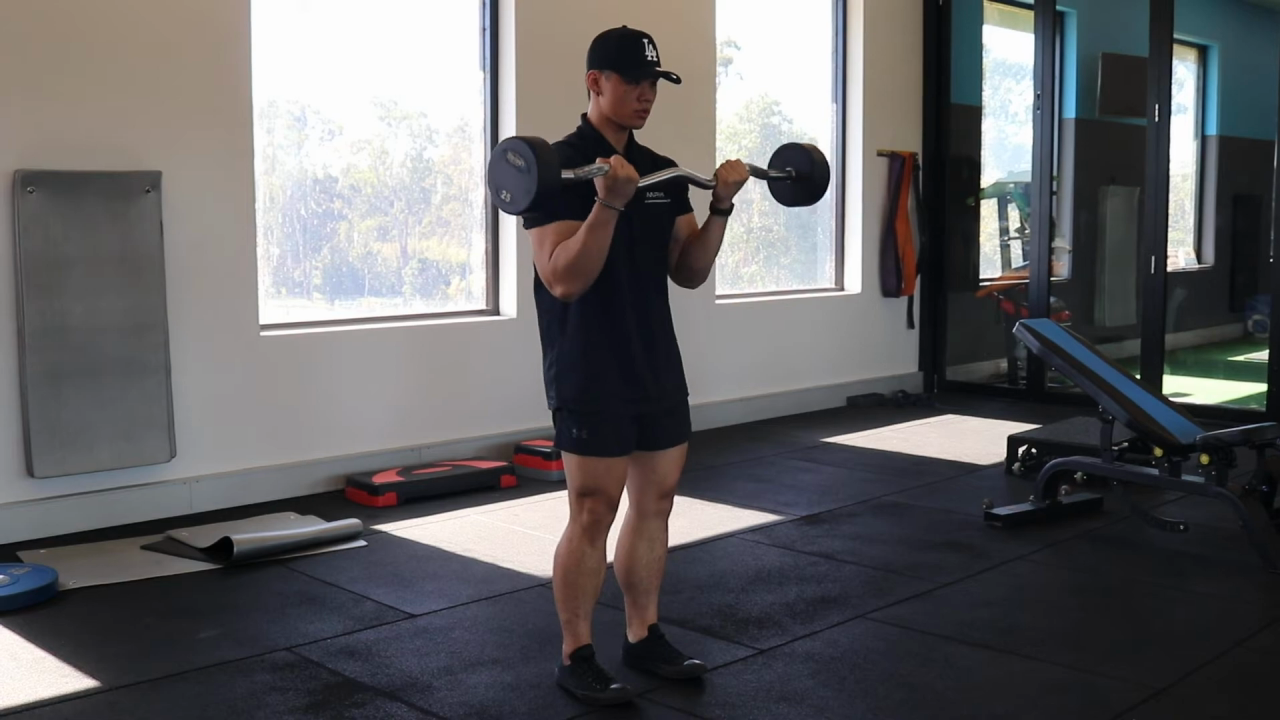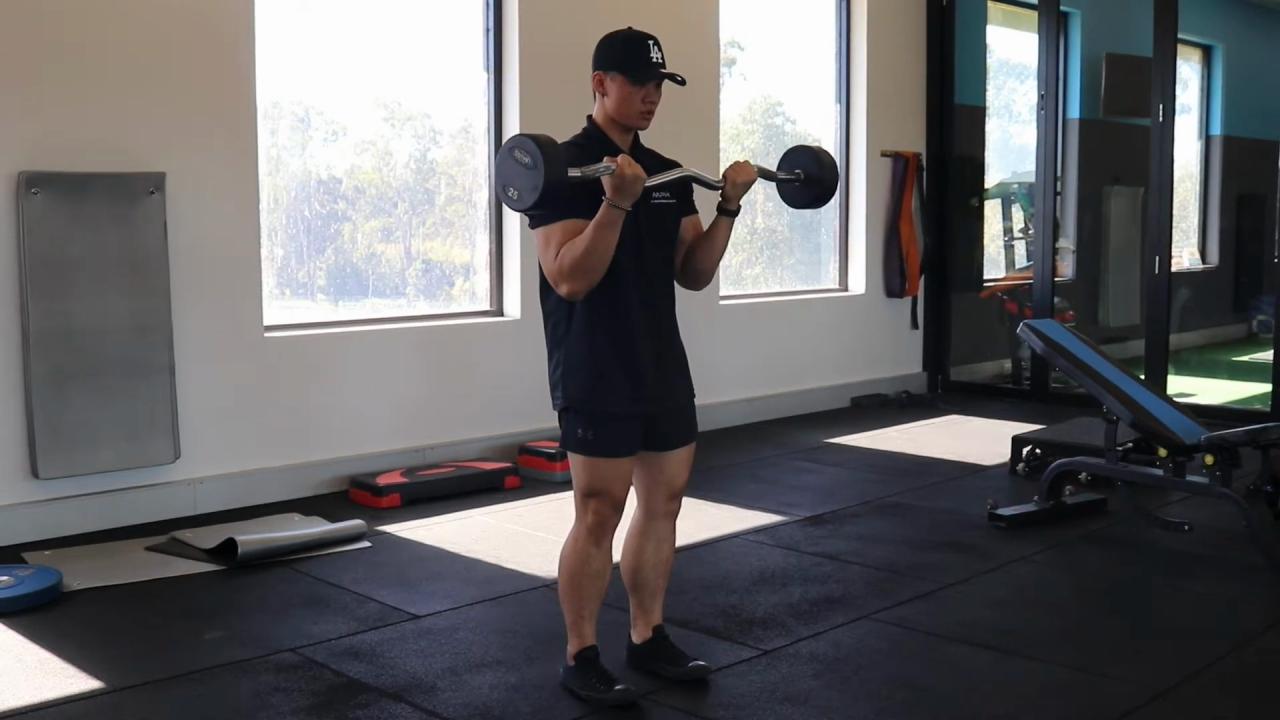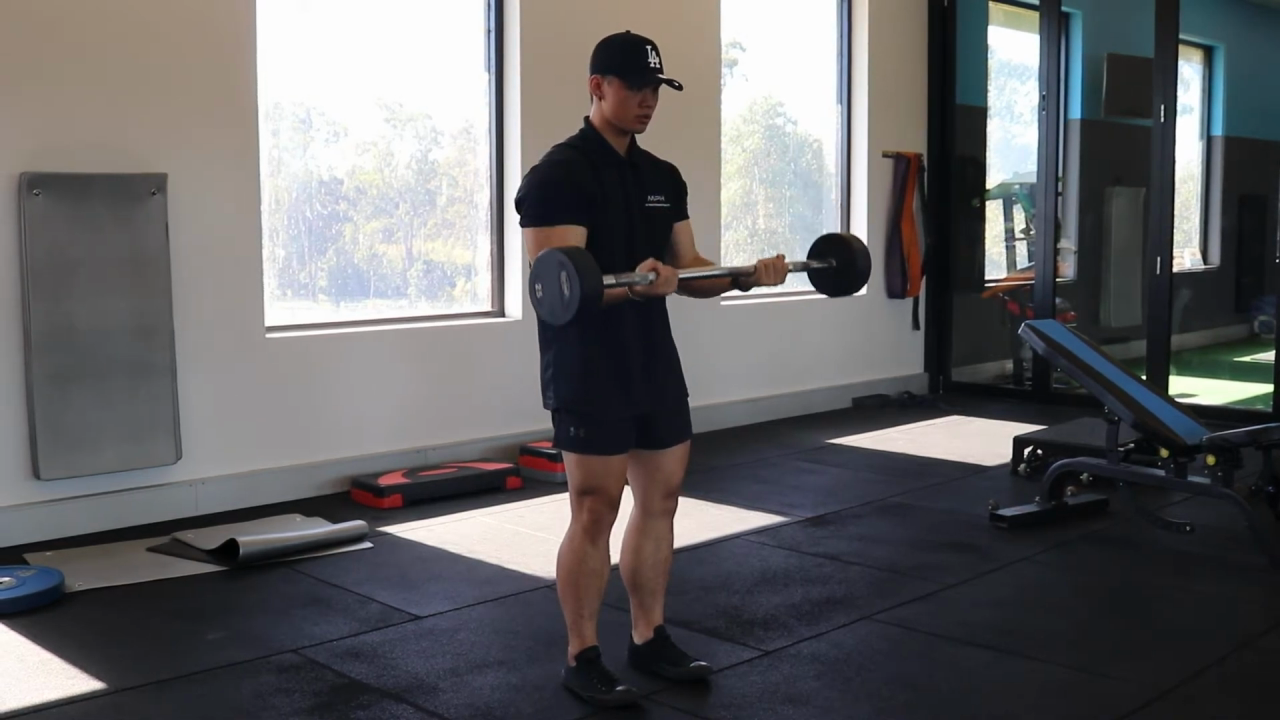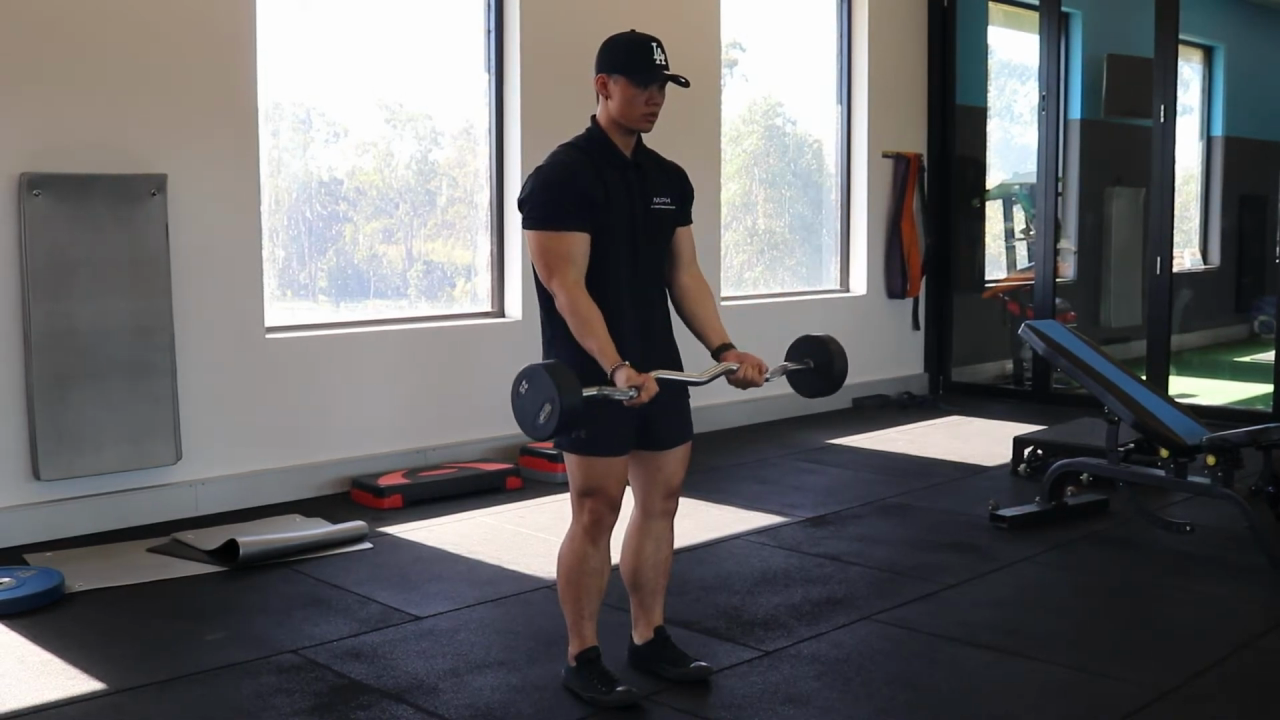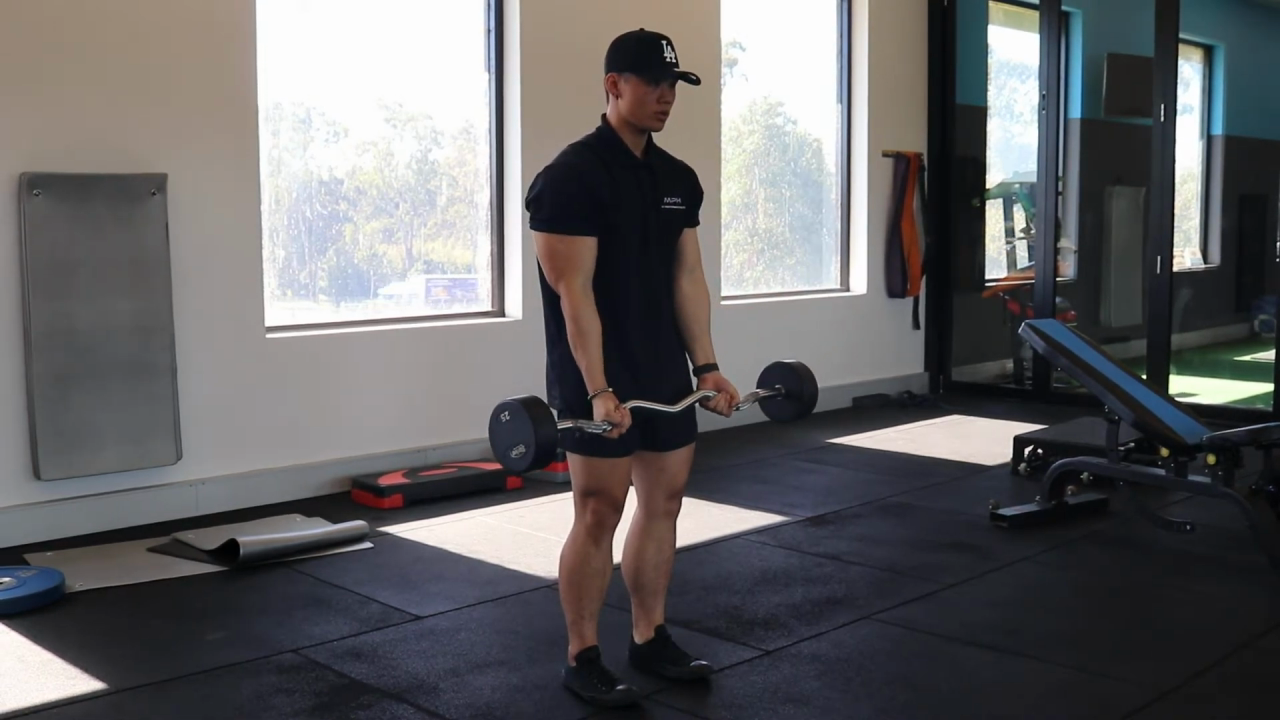
dt=1s
person 1, frame 1
left shoulder: (663, 171)
right shoulder: (561, 166)
left elbow: (688, 272)
right elbow: (563, 280)
left wrist: (721, 206)
right wrist: (609, 202)
left hip: (657, 369)
right hip: (591, 378)
left knee: (655, 504)
right knee: (592, 515)
left ankle: (643, 637)
right ankle: (576, 658)
person 1, frame 2
left shoulder: (667, 174)
right shoulder: (567, 168)
left elbow: (693, 273)
right elbow: (568, 278)
left wrist: (728, 206)
right wrist: (616, 202)
left hip: (663, 369)
right hip: (598, 379)
left knee: (663, 504)
right knee: (598, 515)
left ankle: (648, 638)
right ankle: (581, 658)
person 1, frame 3
left shoulder: (663, 177)
right shoulder: (559, 175)
left elbow: (685, 267)
left wrist: (743, 276)
right wrist: (628, 285)
left hip: (656, 367)
right hip: (591, 377)
left knee: (660, 502)
right knee: (595, 514)
left ankle: (650, 638)
right ankle: (582, 658)
person 1, frame 4
left shoulder: (670, 179)
right shoulder: (563, 176)
left elbow: (684, 275)
right elbow: (565, 287)
left wrist: (724, 349)
right wrist: (616, 369)
left hip: (659, 371)
right hip: (594, 378)
left knee: (660, 503)
right knee: (595, 514)
left ankle: (649, 639)
right ankle: (582, 659)
person 1, frame 5
left shoulder: (679, 179)
right shoulder: (572, 176)
left elbow: (687, 279)
right elbow: (573, 292)
left wrist: (706, 367)
right wrist: (598, 391)
left hip: (664, 374)
right hip: (600, 380)
left knee: (663, 503)
right knee: (599, 515)
left ankle: (650, 638)
right ankle: (583, 658)
